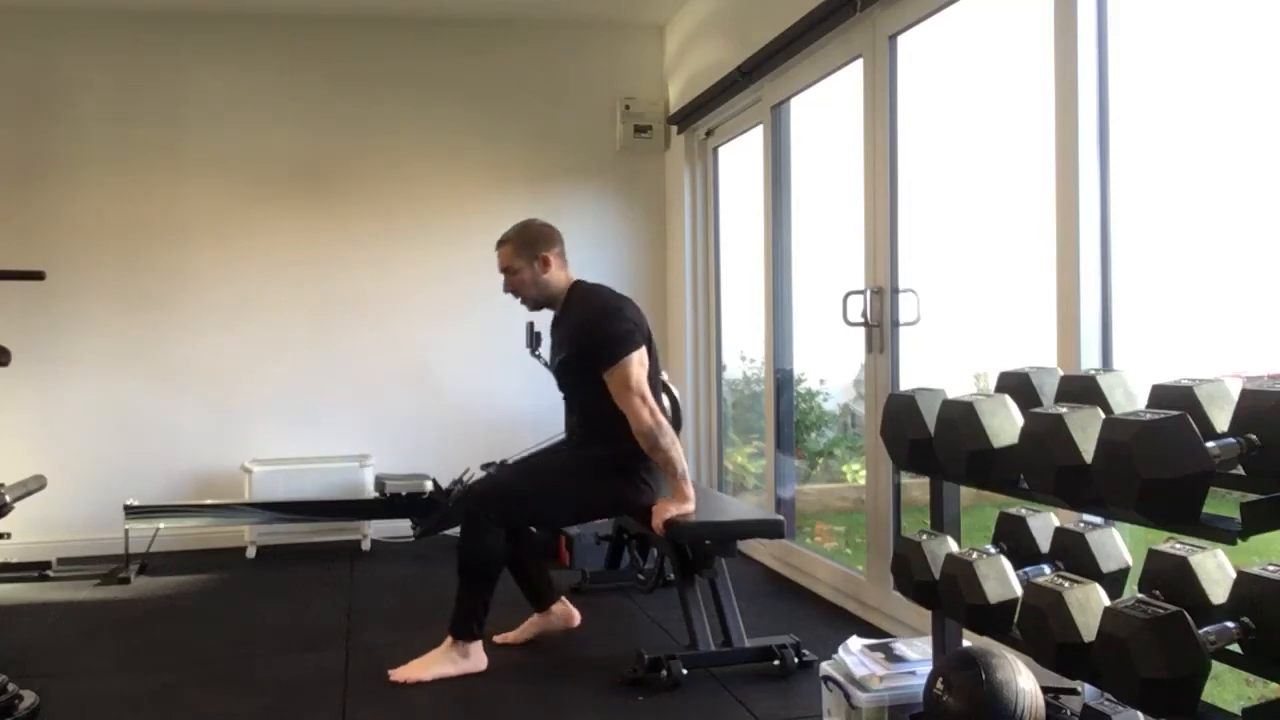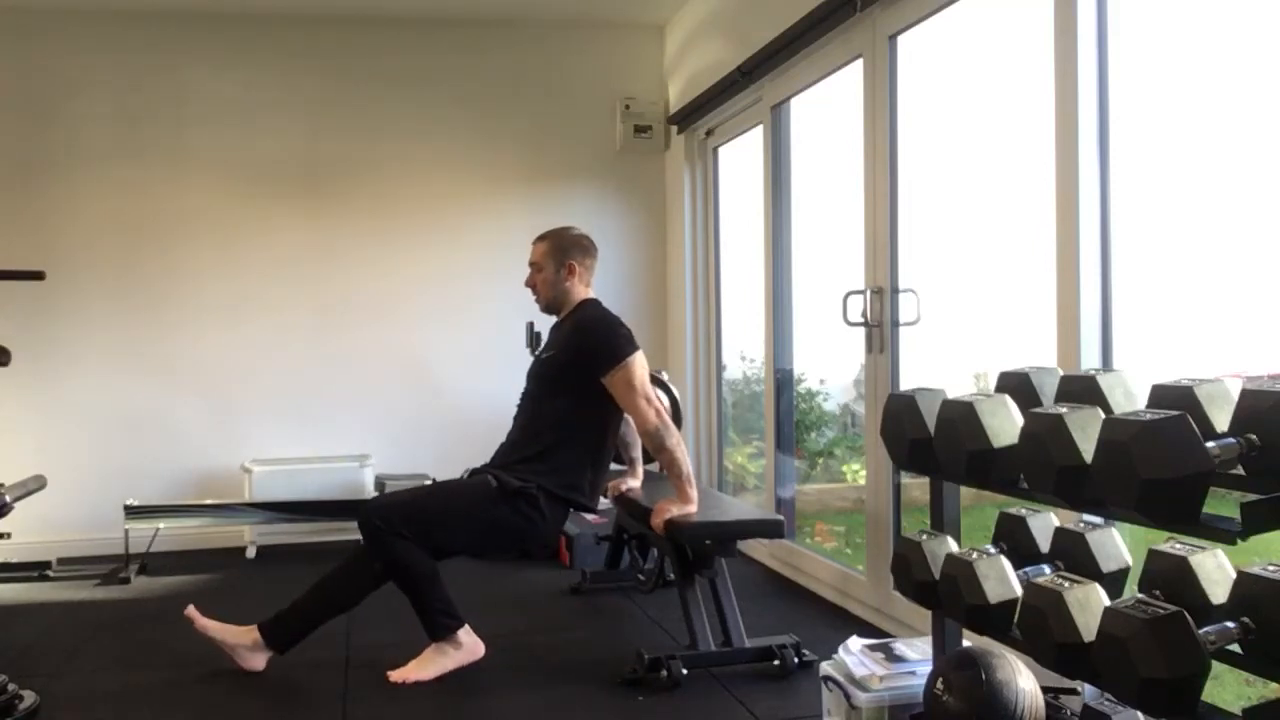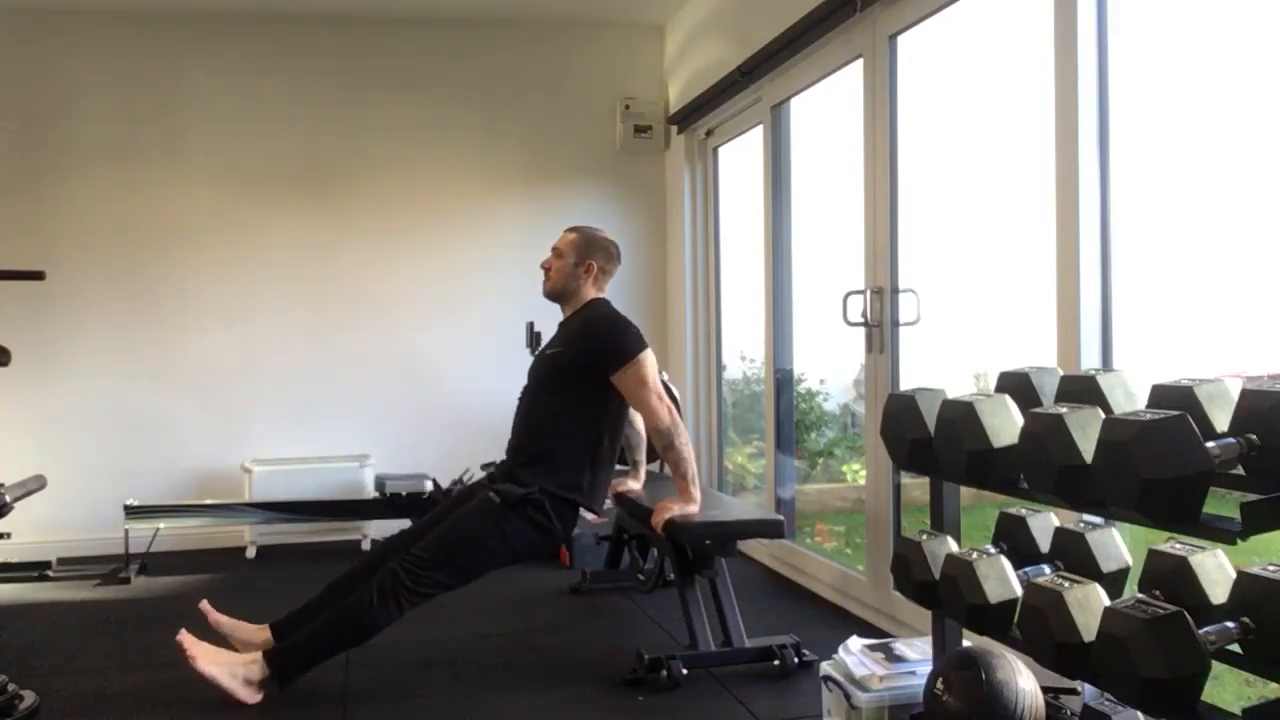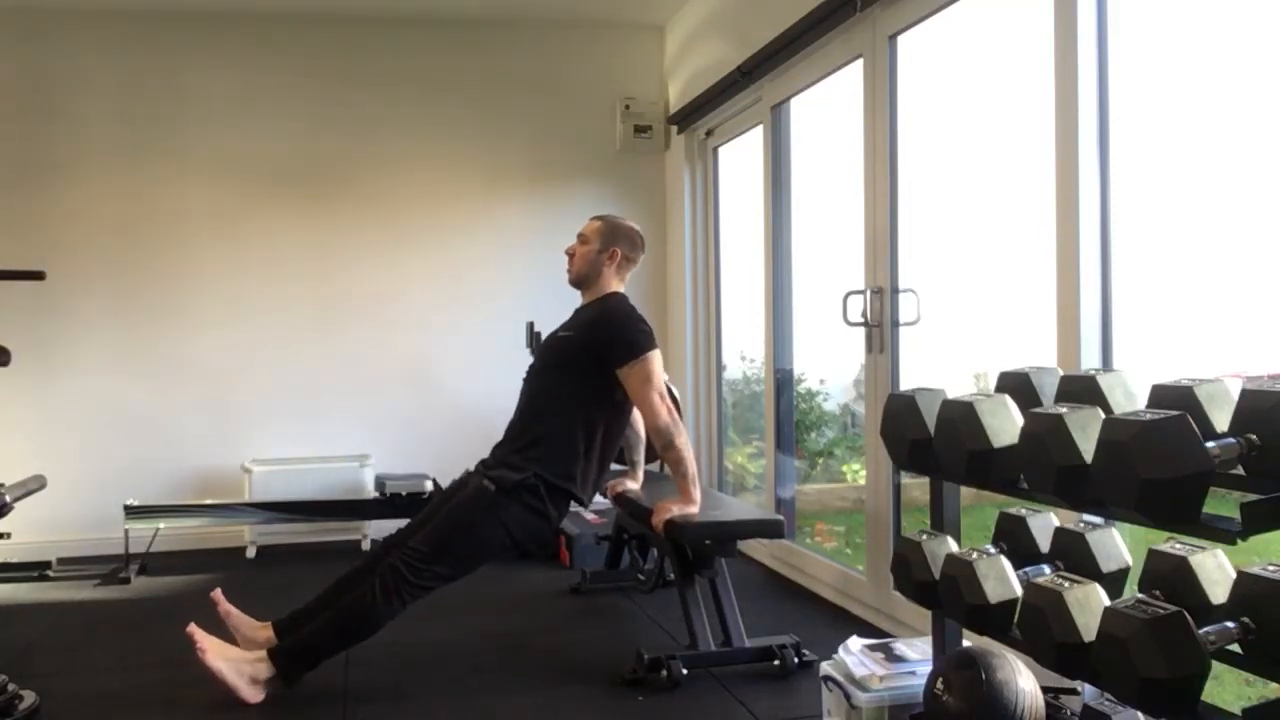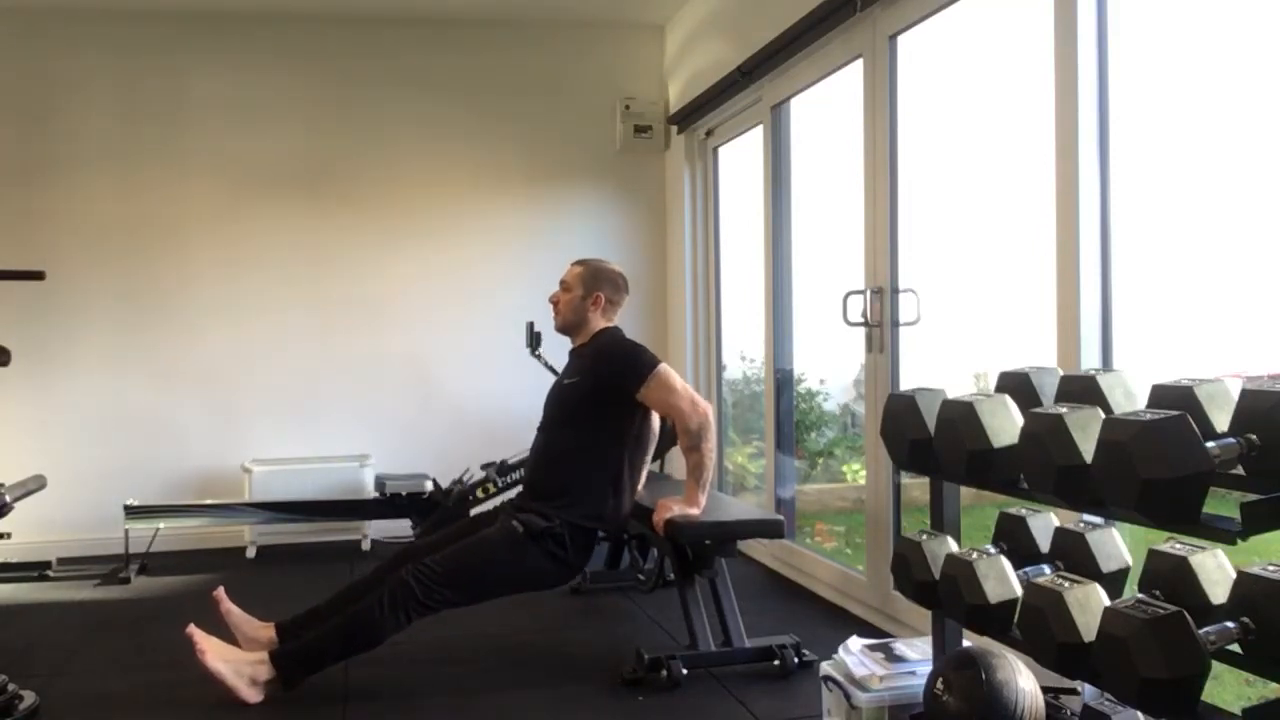
dt=1s
person 1, frame 1
left shoulder: (599, 315)
right shoulder: (567, 316)
left elbow: (641, 408)
left wrist: (682, 494)
left hip: (619, 469)
right hip: (593, 451)
left knee: (483, 502)
right knee: (490, 496)
left ankle: (465, 647)
right ankle: (553, 608)
person 1, frame 2
left shoulder: (597, 330)
right shoulder: (570, 329)
left elbow: (647, 411)
right elbow: (619, 409)
left wrist: (684, 497)
right wrist: (633, 474)
left hip: (529, 501)
right hip: (511, 487)
left knee: (382, 517)
right knee: (385, 541)
left ankle: (453, 639)
right ankle: (264, 640)
person 1, frame 3
left shoulder: (605, 328)
right shoulder: (579, 328)
left elbow: (658, 409)
right elbow: (626, 406)
left wrist: (687, 496)
right wrist: (634, 474)
left hip: (536, 504)
right hip: (513, 486)
left knee: (405, 575)
right knee: (396, 550)
left ankle: (263, 669)
right ankle: (271, 637)
person 1, frame 4
left shoulder: (617, 321)
right shoulder: (594, 319)
left elbow: (657, 409)
right elbow: (625, 405)
left wrist: (687, 497)
right wrist: (634, 474)
left hip: (528, 490)
right hip: (506, 474)
left knee: (407, 570)
right knee: (399, 548)
left ankle: (269, 669)
right ankle: (277, 636)
person 1, frame 5
left shoulder: (615, 356)
right shoulder: (591, 356)
left elbow: (695, 412)
right elbow: (643, 413)
left wrist: (692, 499)
right wrist: (629, 484)
left hip: (553, 536)
right hip: (529, 515)
left knee: (417, 585)
right knee: (411, 560)
left ankle: (270, 670)
right ankle: (277, 637)
